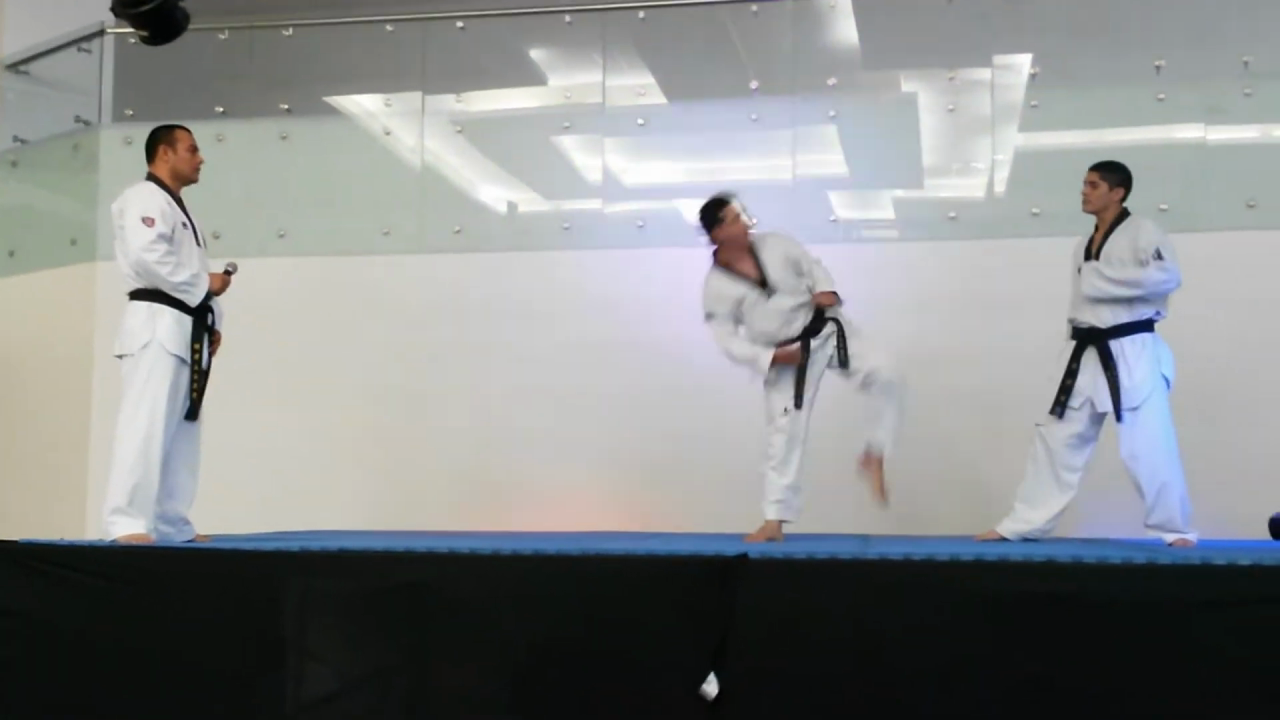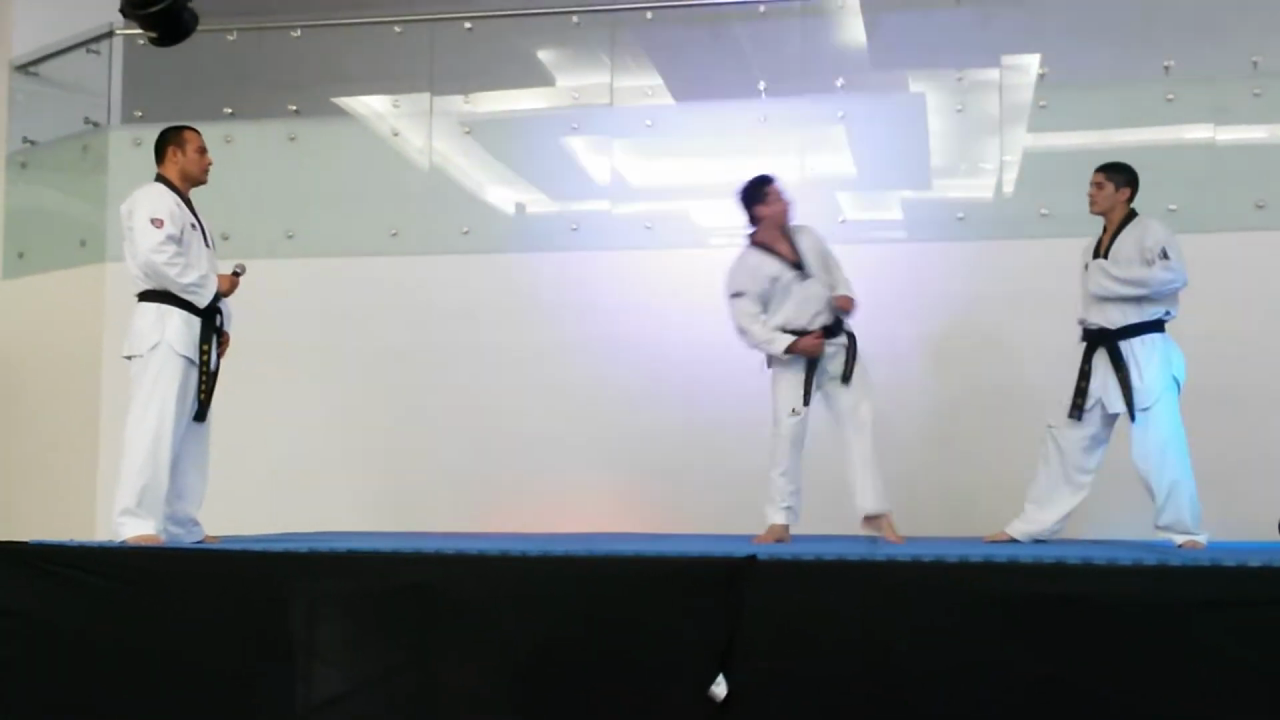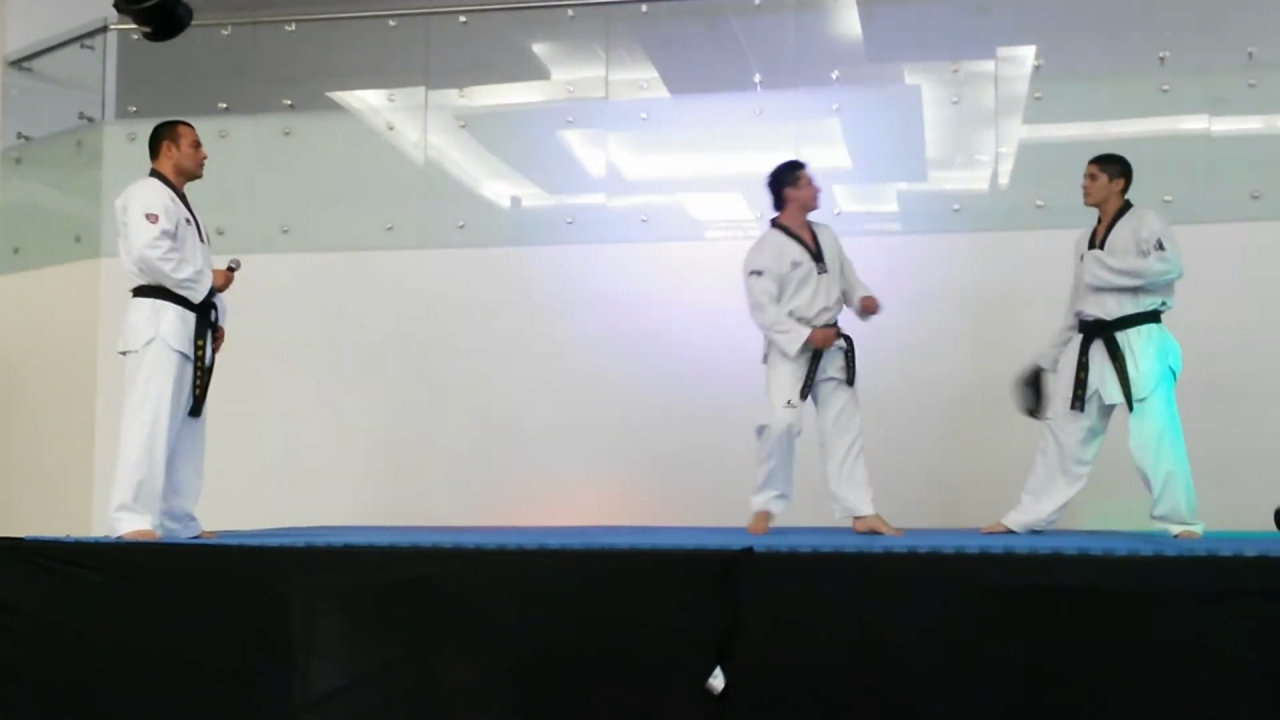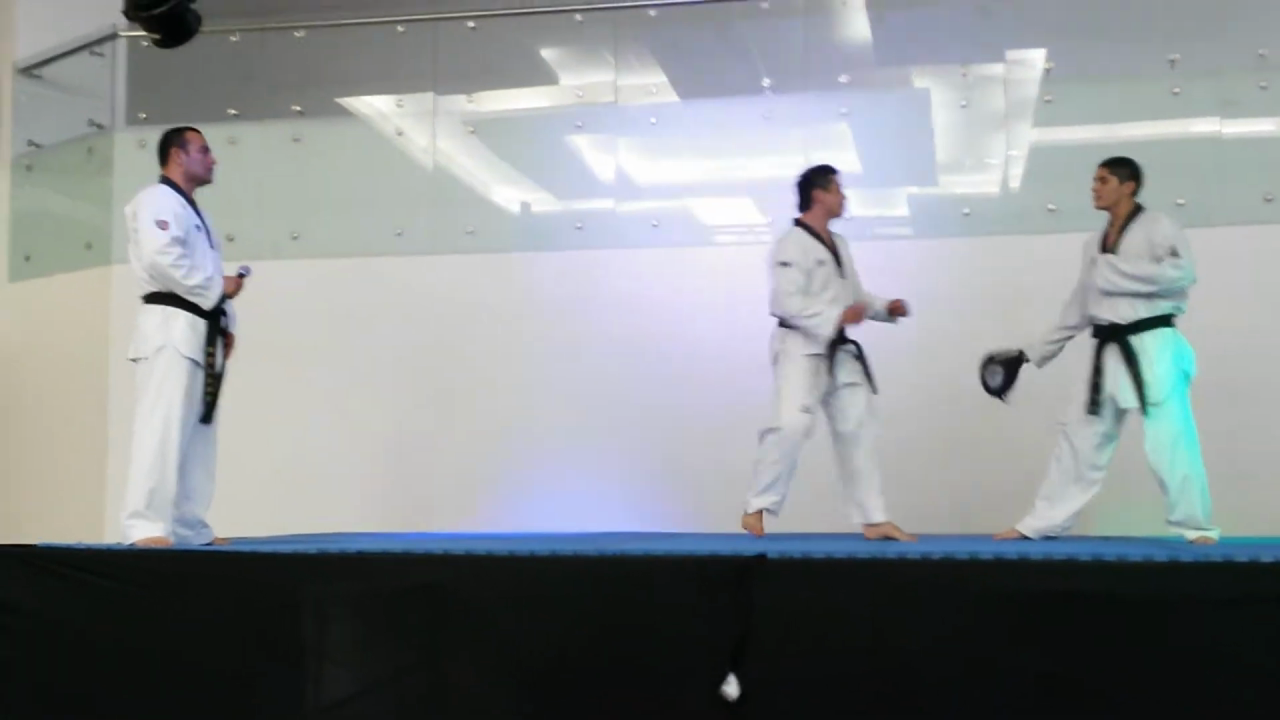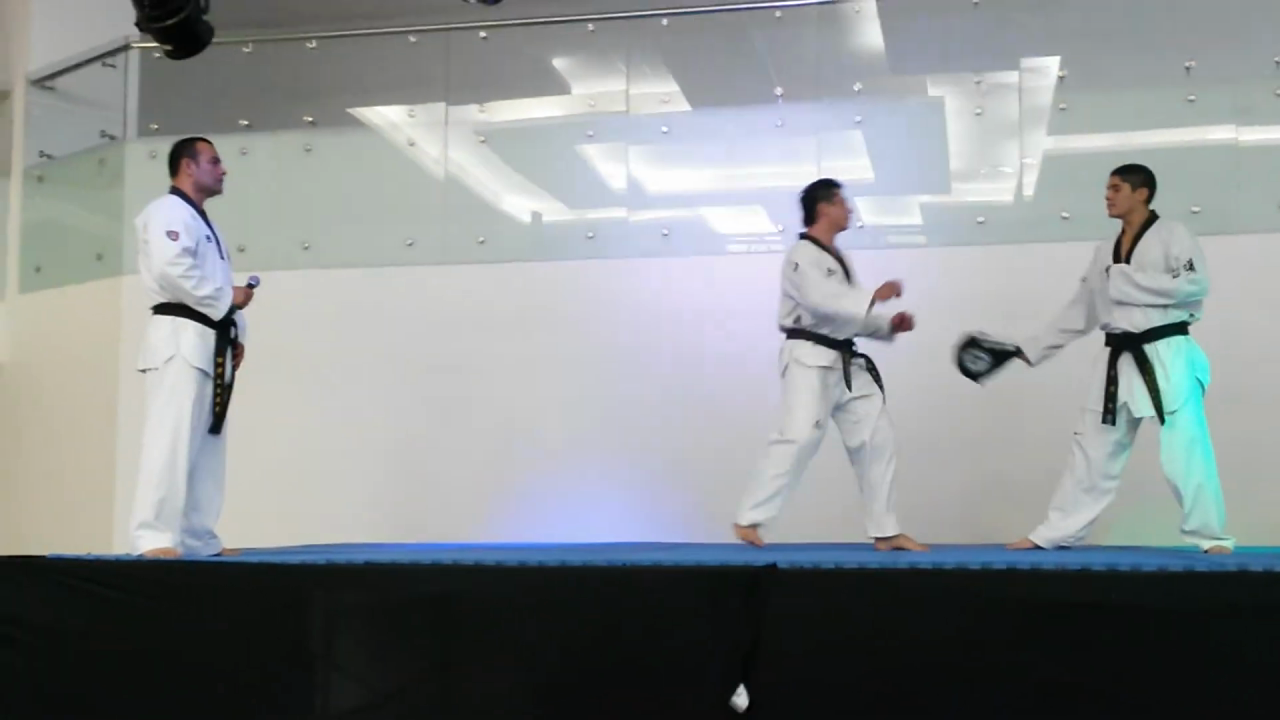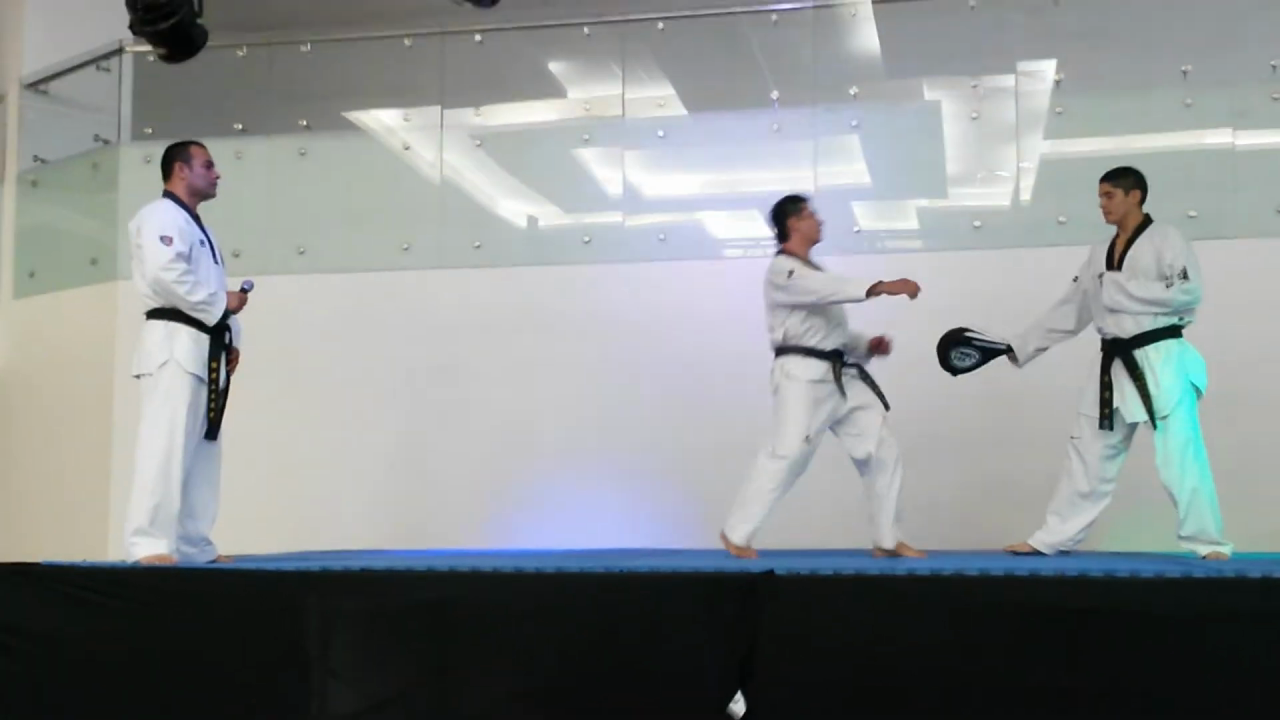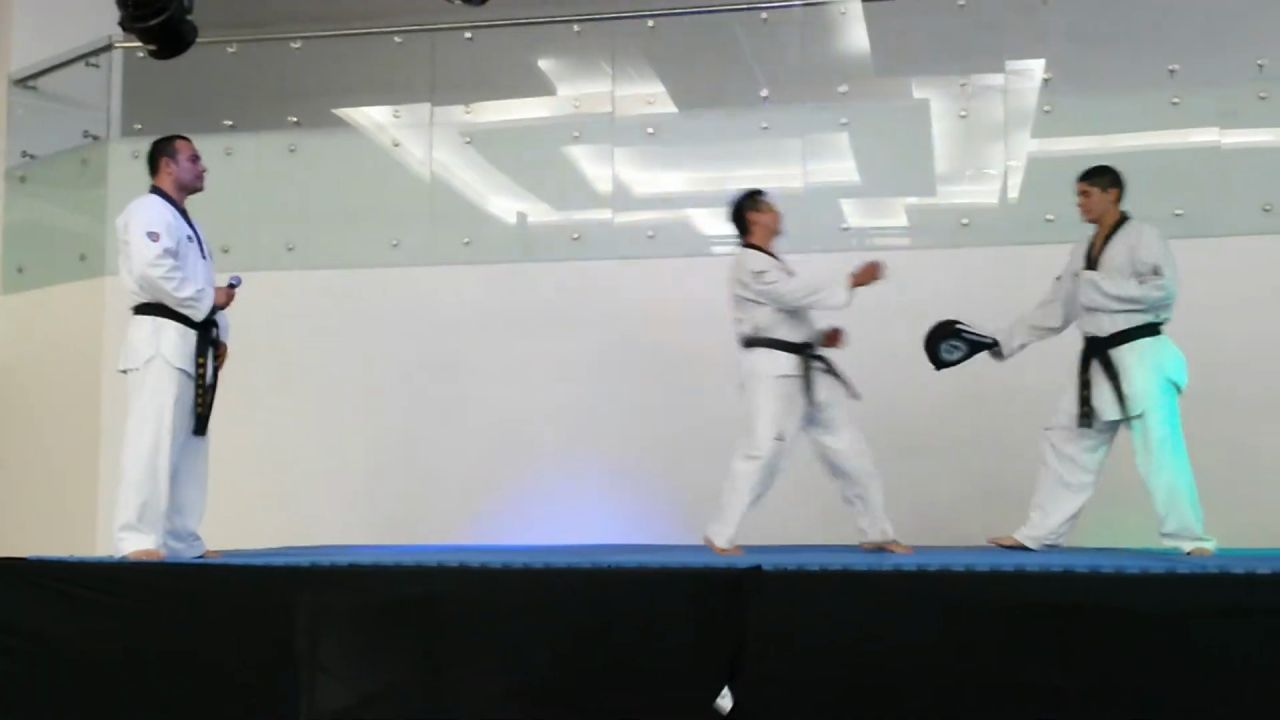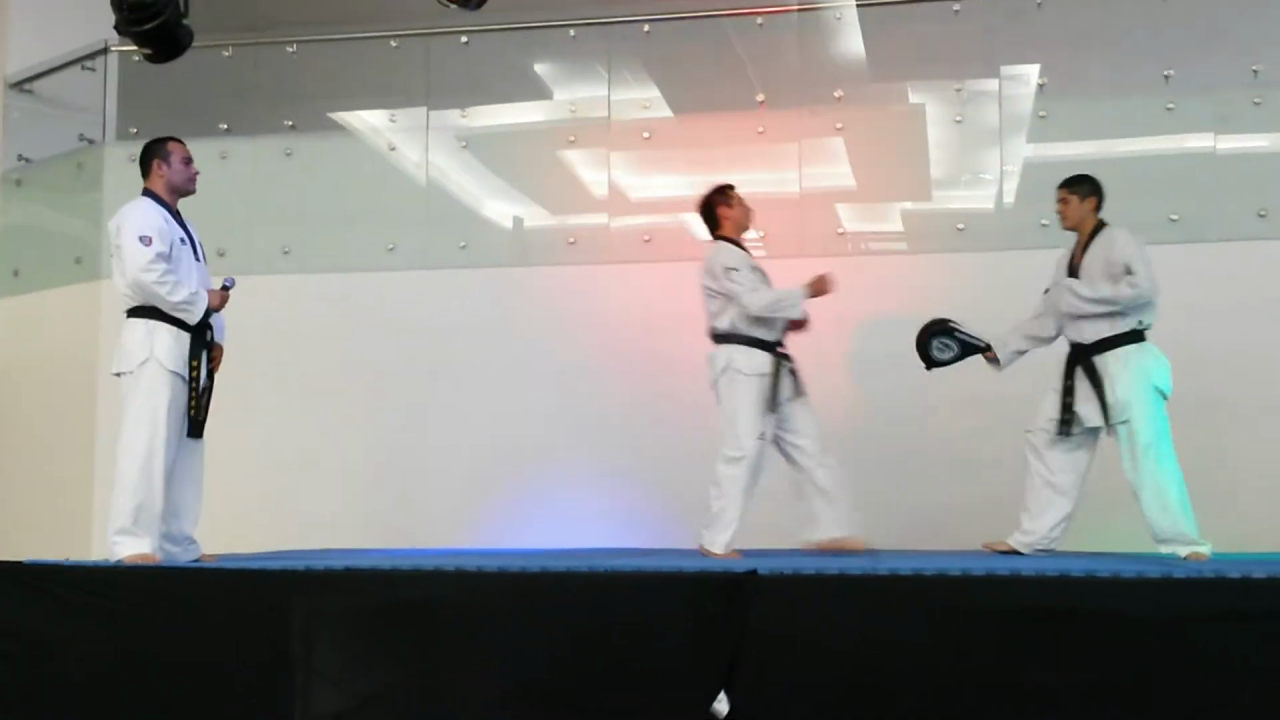
dt=0.1s
person 1, frame 1
left shoulder: (179, 210)
right shoulder: (144, 198)
right elbow: (147, 256)
left wrist: (211, 321)
right wrist: (203, 285)
left hip: (184, 329)
right hip: (157, 325)
left knee: (181, 431)
right knee: (145, 424)
left ankle: (171, 523)
right ankle: (127, 522)
person 1, frame 2
left shoulder: (188, 211)
right shoulder: (153, 200)
right elbow: (156, 257)
left wrist: (219, 322)
right wrist: (212, 286)
left hip: (193, 330)
right hip: (166, 326)
left knee: (189, 430)
right knee: (155, 425)
left ankle: (180, 524)
right ankle: (136, 523)
person 1, frame 3
left shoulder: (183, 207)
right shoulder: (147, 195)
right elbow: (151, 252)
left wrist: (214, 317)
right wrist: (207, 281)
left hip: (189, 326)
right hip: (160, 322)
left knee: (185, 425)
right knee: (150, 420)
left ankle: (177, 519)
right ankle: (132, 519)
person 1, frame 4
left shoulder: (192, 212)
right shoulder: (157, 201)
right elbow: (161, 259)
left wrist: (224, 323)
right wrist: (217, 288)
left hip: (199, 332)
right hip: (171, 328)
left knee: (197, 430)
right knee: (162, 427)
left ankle: (189, 526)
right ankle: (145, 526)
person 1, frame 5
left shoulder: (203, 223)
right shoulder: (168, 212)
right elbow: (172, 269)
left wrist: (235, 333)
right wrist: (227, 299)
left hip: (209, 342)
right hip: (180, 339)
left knee: (206, 443)
right knee: (170, 438)
left ankle: (197, 537)
right ankle: (154, 537)
person 1, frame 6
left shoulder: (197, 226)
right shoulder: (161, 216)
right elbow: (165, 275)
left wrist: (229, 338)
right wrist: (221, 304)
left hip: (204, 347)
right hip: (174, 343)
left knee: (201, 448)
right knee: (165, 444)
left ankle: (193, 544)
right ankle: (150, 544)
person 1, frame 7
left shoulder: (186, 222)
right shoulder: (148, 211)
right elbow: (152, 271)
left wrist: (217, 333)
right wrist: (207, 300)
left hip: (191, 343)
right hip: (161, 339)
left knee: (189, 444)
right knee: (153, 439)
left ankle: (181, 539)
right ankle: (137, 539)
person 1, frame 8
left shoulder: (181, 225)
right shoulder: (140, 215)
left elbow: (197, 289)
right elbow: (144, 275)
left wrist: (213, 334)
right wrist: (201, 303)
left hip: (186, 346)
right hip: (155, 342)
left knee: (184, 446)
right knee: (148, 442)
left ankle: (176, 543)
right ankle: (132, 542)
person 2, frame 1
left shoulder: (1143, 231)
right shoulder: (1085, 246)
left elbow: (1166, 277)
left wrist: (1099, 277)
left hip: (1133, 353)
right hip: (1086, 355)
left knee: (1149, 447)
right knee: (1056, 437)
left ankle: (1175, 529)
right ankle: (1023, 524)
person 2, frame 2
left shoulder: (1150, 232)
right shoulder: (1094, 247)
left elbow: (1171, 276)
left wrist: (1105, 277)
left hip: (1144, 353)
right hip: (1098, 356)
left knee: (1159, 448)
right knee: (1068, 438)
left ankle: (1184, 530)
right ankle: (1033, 525)
person 2, frame 3
left shoulder: (1145, 222)
right shoulder: (1087, 239)
left elbow: (1166, 267)
left wrist: (1101, 267)
right wrist: (1050, 358)
left hip: (1138, 343)
right hip: (1092, 347)
left knee: (1155, 438)
right knee: (1064, 431)
left ankle: (1180, 520)
right ankle: (1028, 517)
person 2, frame 4
left shoulder: (1158, 226)
right shoulder: (1095, 244)
left elbow: (1180, 274)
right elbow: (1078, 308)
left wrist: (1114, 271)
right wrist: (1037, 352)
left hip: (1153, 347)
right hip: (1106, 351)
left knee: (1170, 442)
right knee: (1079, 436)
left ankle: (1196, 526)
right ankle: (1043, 523)
person 2, frame 5
left shoulder: (1172, 234)
right shoulder: (1105, 251)
left elbow: (1195, 285)
right elbow: (1079, 310)
left wrist: (1129, 282)
right wrist: (1031, 348)
left hip: (1167, 355)
right hip: (1120, 359)
left knee: (1185, 451)
right knee: (1093, 448)
left ankle: (1211, 535)
right ankle: (1055, 533)
person 2, frame 6
left shoulder: (1166, 239)
right shoulder: (1100, 254)
left elbow: (1188, 294)
right elbow: (1068, 311)
left wrist: (1122, 290)
right wrist: (1020, 348)
left hip: (1161, 360)
right hip: (1115, 364)
left knee: (1179, 456)
right knee: (1090, 452)
left ankle: (1208, 542)
right ankle: (1054, 538)
person 2, frame 7
left shoulder: (1142, 237)
right shoulder: (1083, 250)
left elbow: (1162, 291)
right elbow: (1052, 309)
left wrist: (1099, 289)
right wrist: (1005, 342)
left hip: (1139, 355)
right hip: (1098, 361)
left knee: (1159, 452)
right knee: (1067, 442)
left ankle: (1191, 537)
right ankle: (1039, 532)
person 2, frame 8
left shoulder: (1119, 242)
right shoulder: (1068, 259)
left elbow: (1138, 291)
right elbow: (1046, 319)
left wrist: (1075, 294)
right wrist: (1001, 350)
left hip: (1125, 363)
right hip: (1082, 369)
left knee: (1148, 458)
right knee: (1047, 443)
left ankle: (1187, 543)
right ankle: (1032, 537)
person 3, frame 1
left shoulder: (772, 245)
right shoulder: (717, 288)
left elbow: (813, 268)
right elbow: (730, 342)
left wrist: (827, 291)
right wrist: (772, 358)
left hip: (823, 332)
right hip: (783, 359)
left knee: (883, 378)
right knee: (786, 433)
left ankle: (874, 454)
right ankle: (774, 519)
person 3, frame 2
left shoulder: (806, 237)
right shoulder: (746, 267)
left elbow: (835, 276)
right elbow: (749, 325)
left wrist: (844, 296)
right wrist: (792, 346)
left hip: (835, 344)
right hip: (794, 357)
left knee: (859, 424)
right knee: (788, 432)
left ankle: (874, 511)
right ankle: (781, 520)
person 3, frame 3
left shoulder: (825, 236)
right shoulder: (767, 249)
left elbow: (849, 282)
right elbow: (762, 309)
left wrist: (864, 300)
right wrist: (805, 337)
left hip: (831, 346)
right hip: (790, 347)
left knee: (844, 427)
right knee: (780, 423)
left ankle: (862, 514)
right ankle: (765, 505)
person 3, frame 4
left shoulder: (837, 244)
right shoulder: (791, 245)
left elbow: (855, 296)
right elbow: (788, 302)
left wrist: (885, 309)
right wrist: (837, 319)
left hip: (840, 351)
right hip: (800, 349)
left knee: (858, 431)
right knee: (791, 426)
left ankle: (874, 520)
right ankle: (757, 506)
person 3, frame 5
left shoulder: (838, 257)
right shoulder: (803, 255)
right elbow: (819, 301)
left wrist: (889, 323)
right wrist: (872, 297)
left hip: (847, 363)
right hip: (809, 360)
left knee: (876, 439)
right knee: (798, 438)
left ankle: (885, 531)
right ankle: (749, 517)
person 3, frame 6
left shoulder: (814, 272)
right shoulder: (783, 271)
right elbow: (824, 293)
left wrist: (867, 346)
right wrist: (880, 287)
left hip: (840, 374)
right hip: (802, 375)
left knee: (881, 452)
right knee: (787, 454)
left ankle: (888, 541)
right ankle: (737, 534)
person 3, frame 7
left shoulder: (767, 263)
right shoulder: (749, 264)
right elbow: (799, 294)
left wrist: (819, 338)
right wrist: (851, 283)
left hip: (804, 368)
right hip: (771, 368)
left knee: (848, 448)
right knee: (761, 450)
left ankle: (878, 533)
right ankle: (721, 535)
person 3, frame 8
left shoulder: (737, 258)
right shoulder: (723, 257)
right elbow: (758, 303)
left wrist: (786, 325)
right wrist: (806, 292)
left hip: (770, 365)
right hip: (742, 365)
left knee: (806, 446)
right knee: (742, 451)
left ankle: (831, 532)
right ankle: (715, 542)
